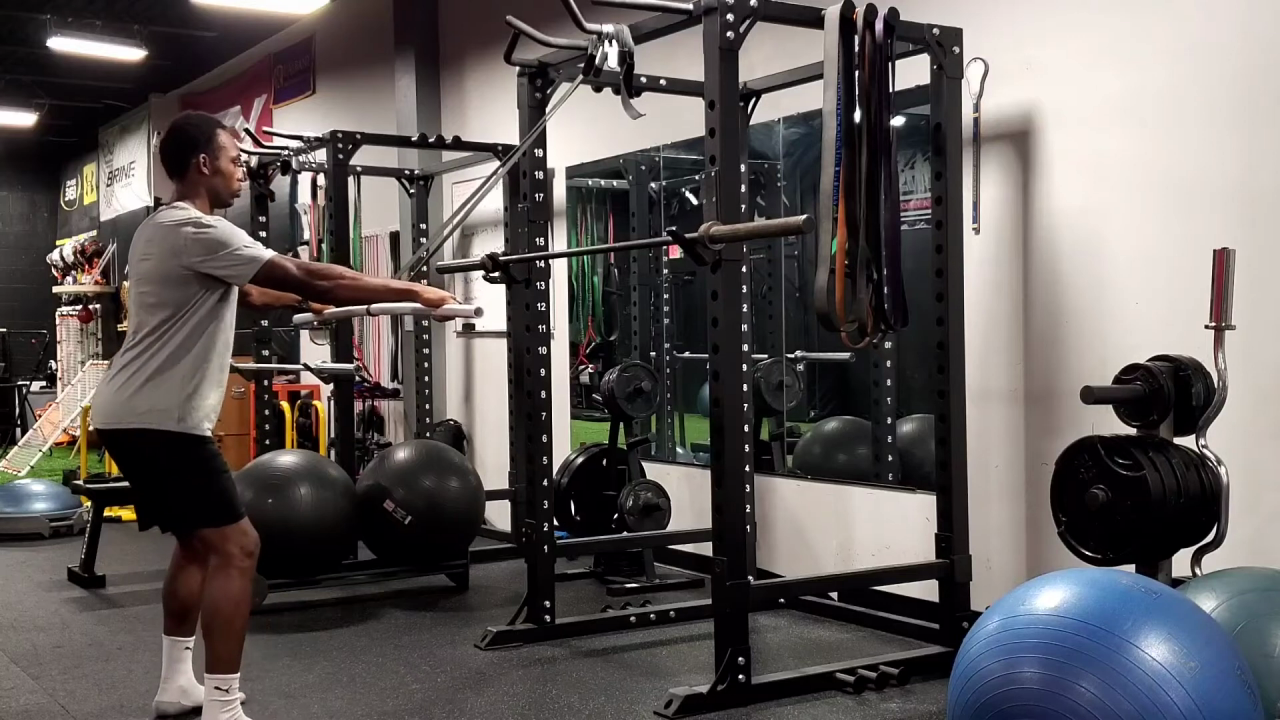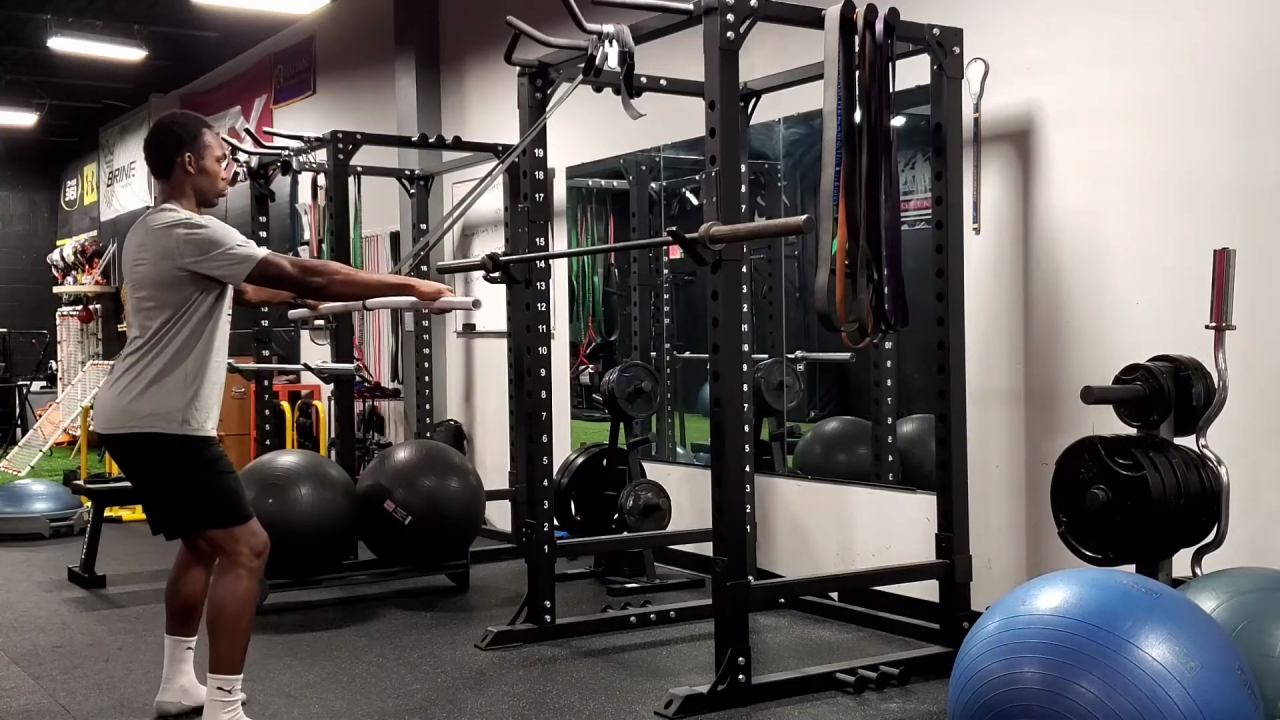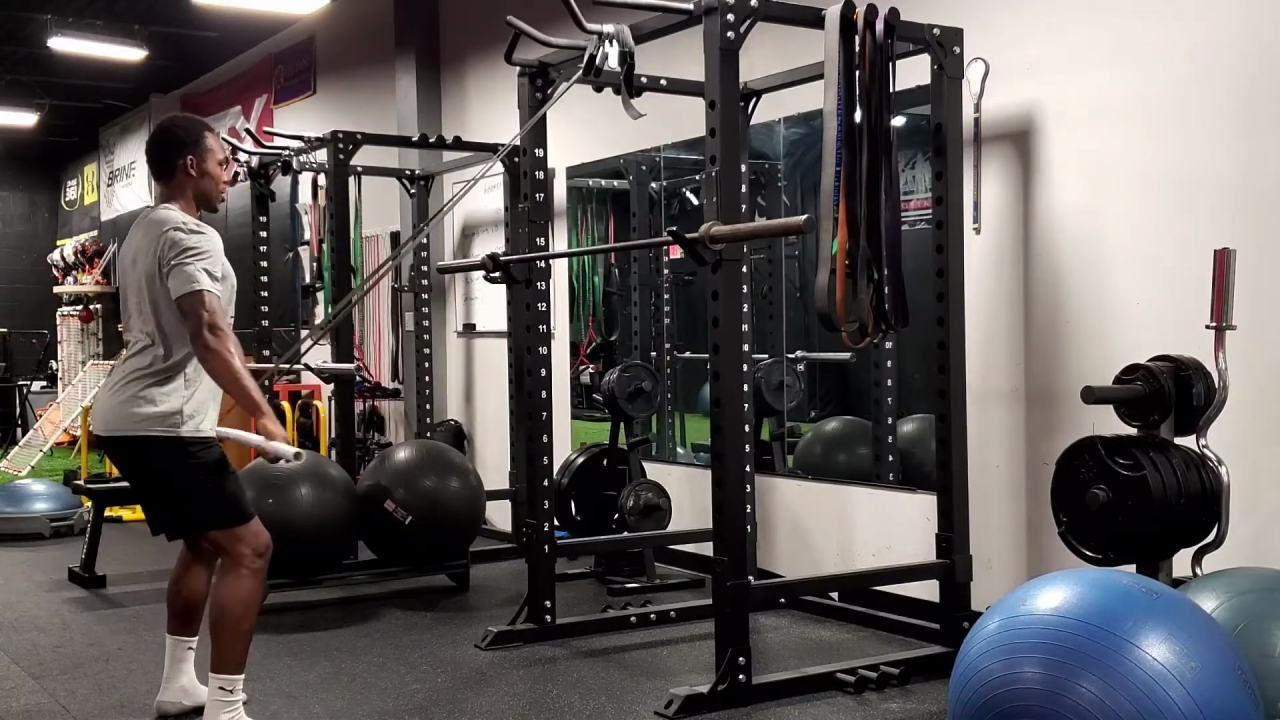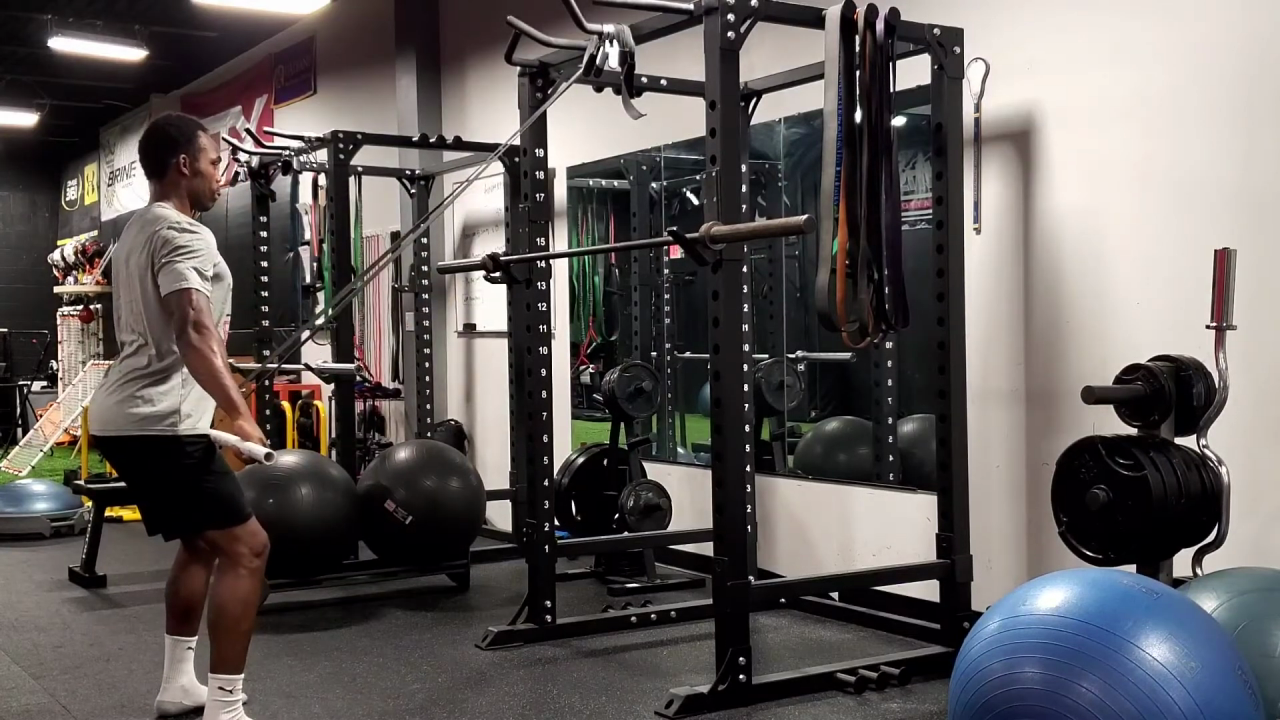
dt=1s
person 1, frame 1
left shoulder: (167, 229)
right shoulder: (196, 231)
left elbow: (245, 291)
right elbow: (311, 278)
left wrist: (303, 304)
right wrist: (415, 292)
left hip: (135, 415)
right hip: (158, 419)
left knee: (199, 541)
right knee: (235, 548)
person 1, frame 2
left shoulder: (155, 230)
right shoulder: (186, 232)
left elbow: (235, 289)
right elbow: (302, 273)
left wrist: (299, 296)
right wrist: (409, 285)
left hip: (137, 418)
right hip: (161, 422)
left knee: (202, 543)
right knee: (244, 548)
person 1, frame 3
left shoulder: (143, 231)
right shoulder: (188, 235)
right elbow: (209, 333)
right wrist: (263, 414)
left hip: (129, 416)
right hip: (160, 423)
left knee: (205, 543)
right knee: (247, 547)
person 1, frame 4
left shoulder: (138, 231)
right shoulder: (182, 234)
right elbow: (194, 331)
right wrist: (239, 414)
left hip: (126, 416)
right hip: (157, 422)
left knee: (202, 542)
right knee: (245, 548)
